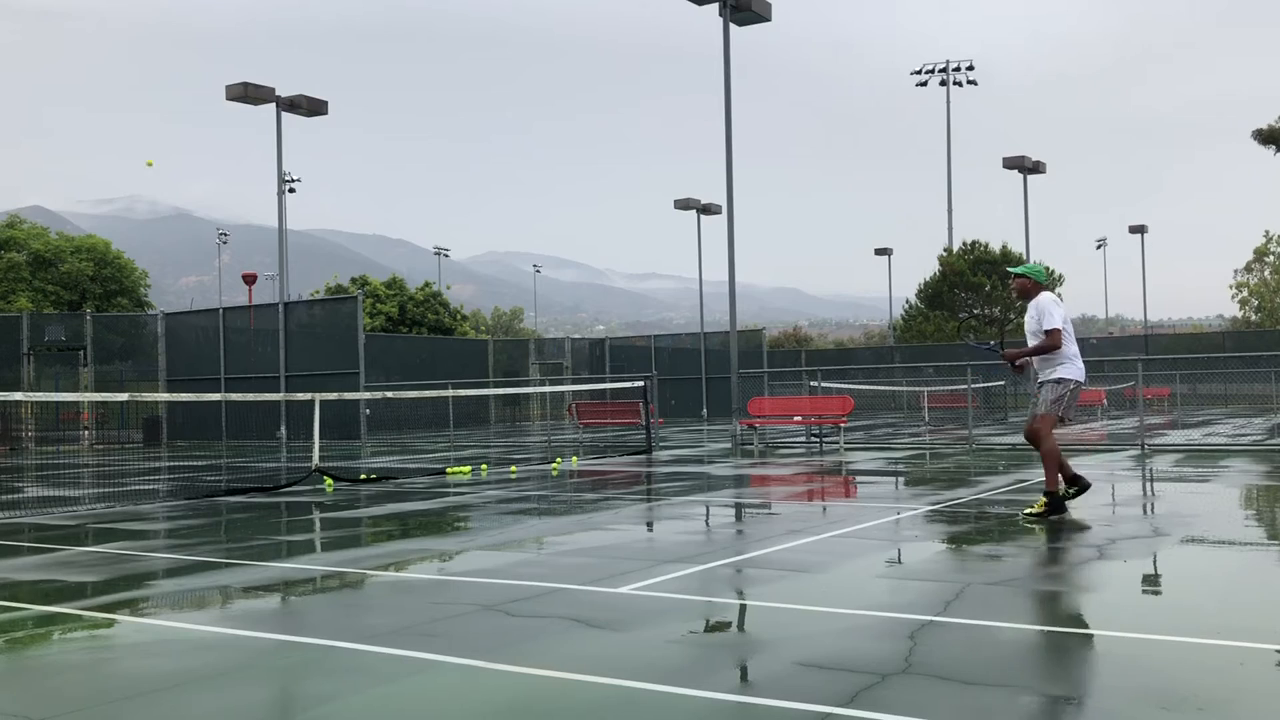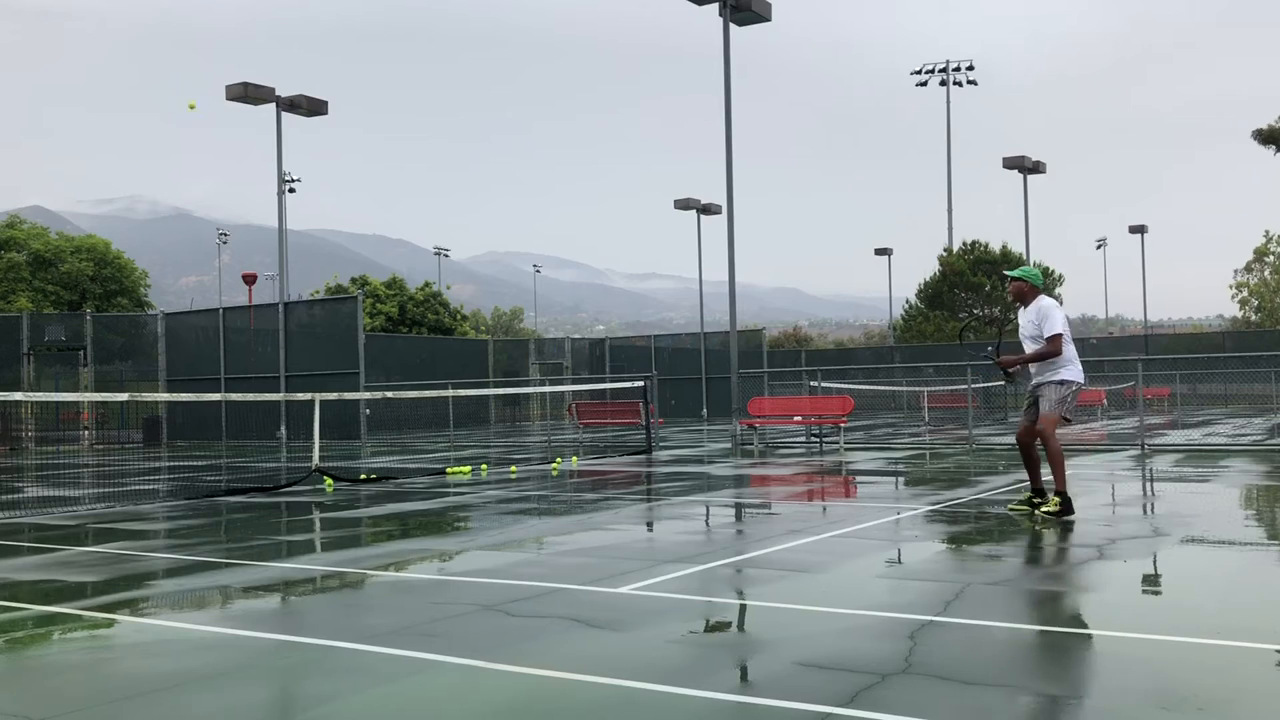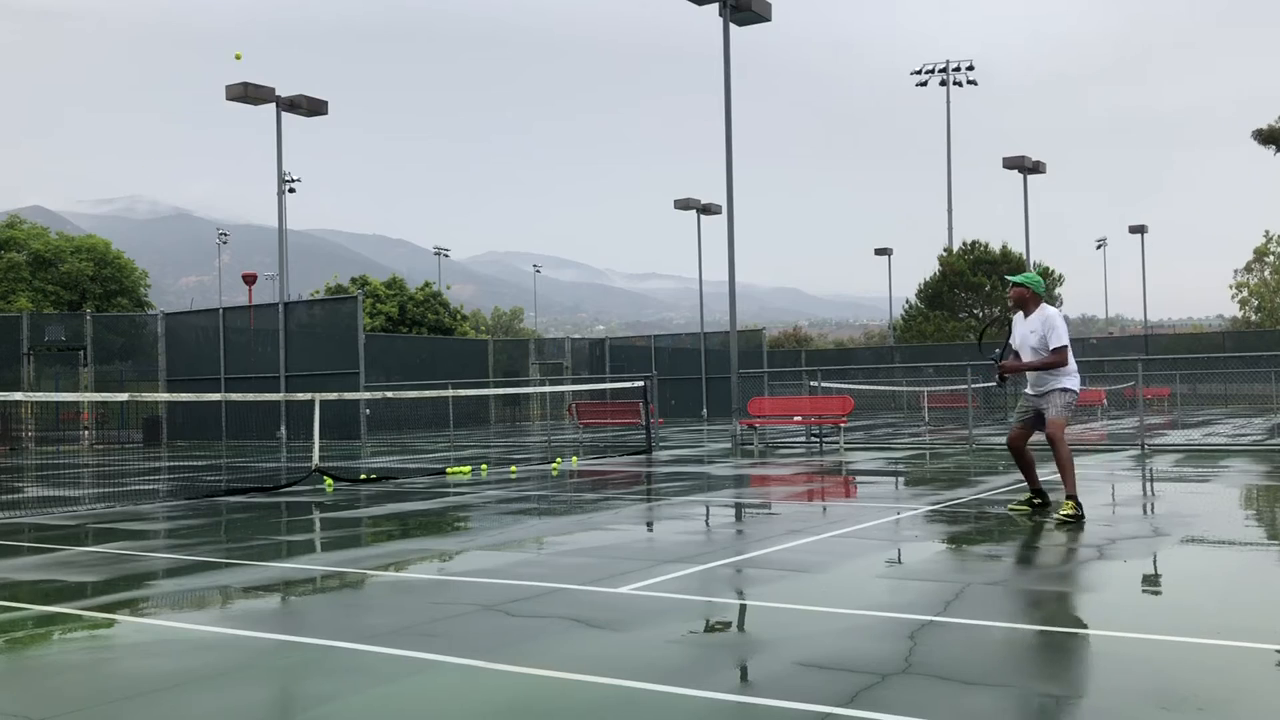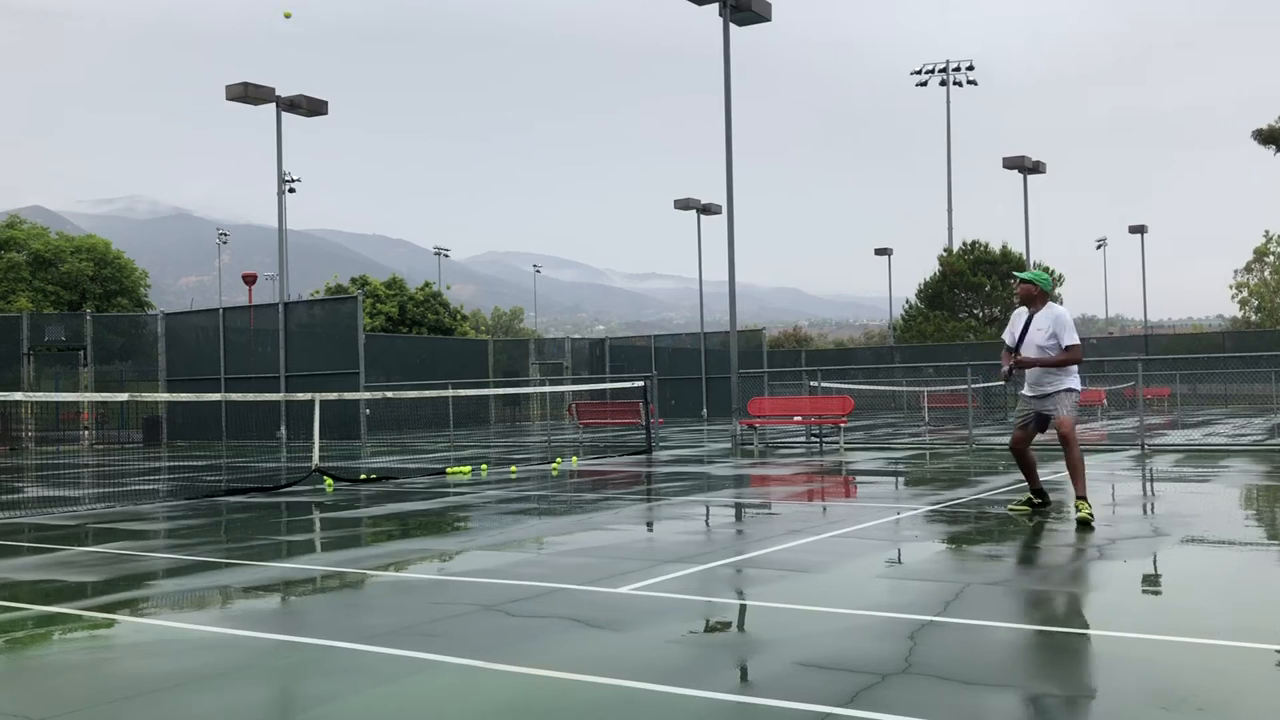
dt=0.1s
person 1, frame 1
left shoulder: (1047, 302)
right shoulder: (1032, 306)
left elbow: (1056, 342)
left wrist: (1019, 354)
right wrist: (1023, 360)
left hip: (1064, 375)
right hip: (1048, 377)
left knee: (1042, 430)
right knee: (1032, 434)
left ankle: (1052, 497)
right ankle: (1073, 479)
person 1, frame 2
left shoulder: (1046, 307)
right shoulder: (1024, 311)
left elbow: (1055, 349)
left wrist: (1016, 360)
right wrist: (1015, 364)
left hip: (1063, 377)
right hip: (1042, 380)
left knee: (1045, 430)
right knee: (1024, 437)
left ankle: (1062, 498)
right ankle: (1037, 494)
person 1, frame 3
left shoulder: (1050, 316)
right shoulder: (1018, 319)
left elbow: (1061, 359)
right elbow: (1018, 355)
left wrist: (1021, 367)
right wrist: (1005, 369)
left hip: (1061, 386)
right hip: (1034, 390)
left knee: (1054, 434)
right knee: (1014, 441)
left ankle: (1071, 500)
right ankle: (1038, 496)
person 1, frame 4
left shoulder: (1059, 314)
right shoulder: (1018, 316)
left elbow: (1074, 356)
right elbow: (1008, 350)
left wrist: (1033, 362)
right wrist: (1008, 366)
left hip: (1063, 387)
right hip: (1032, 392)
left knee: (1066, 433)
right knee: (1017, 444)
left ankle: (1081, 501)
right ankle: (1038, 495)
